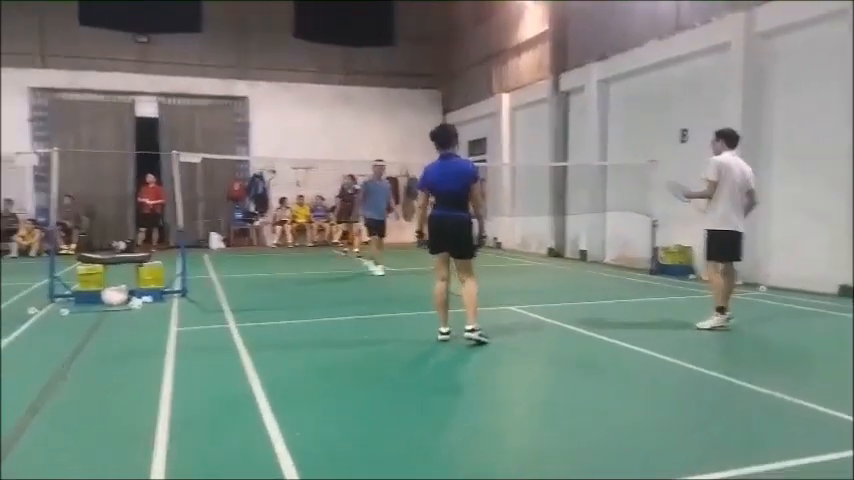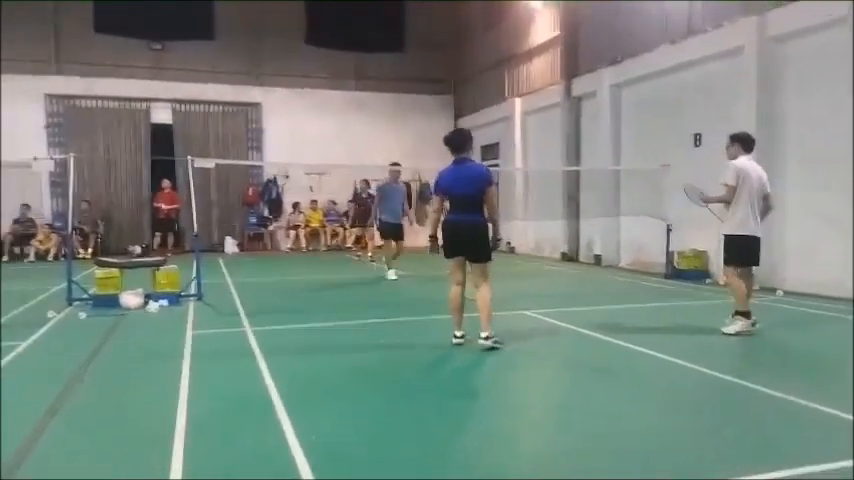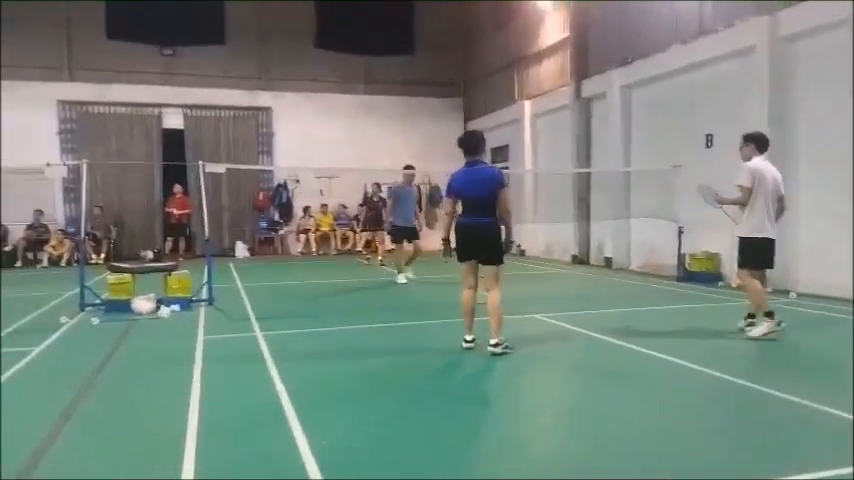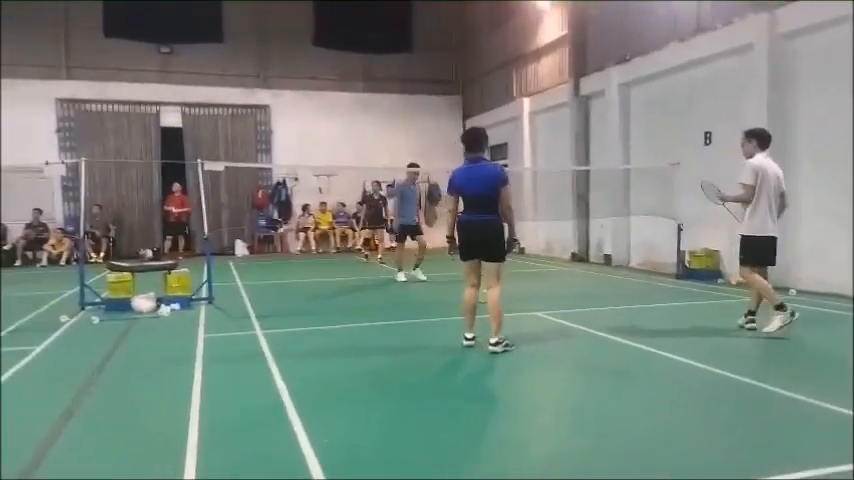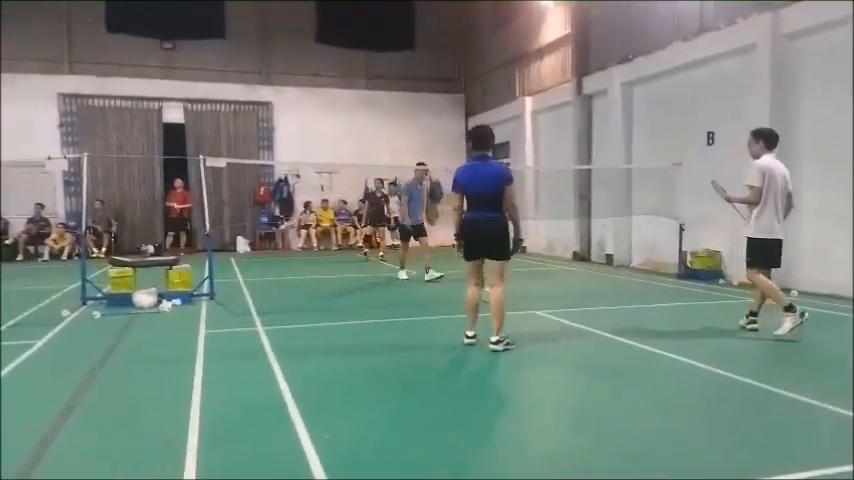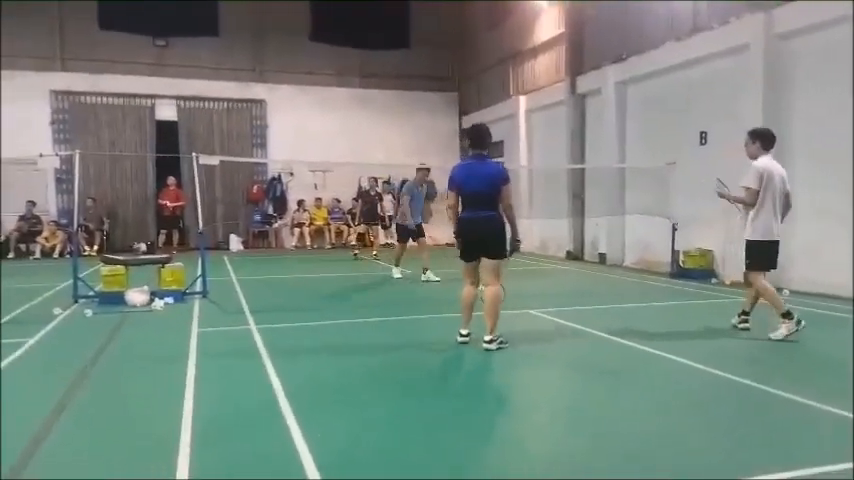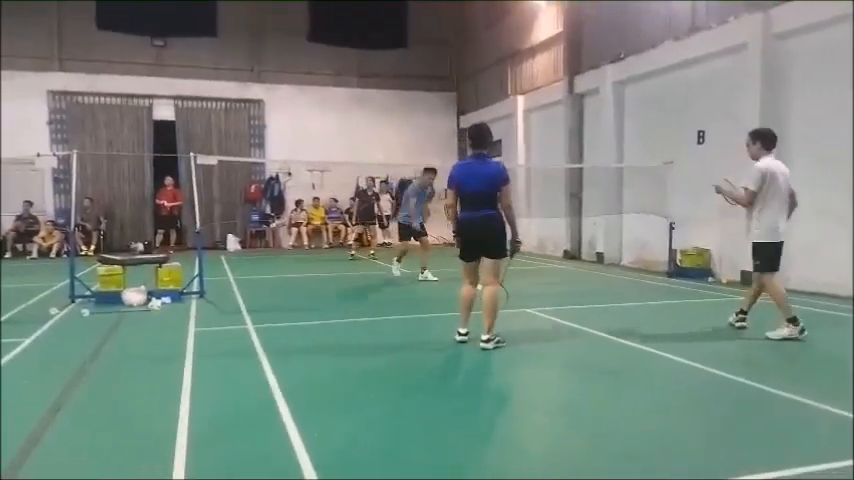
dt=0.1s
person 1, frame 1
left shoulder: (429, 171)
right shoulder: (468, 167)
left elbow: (422, 206)
right elbow: (476, 203)
left wrist: (419, 230)
right wrist: (481, 230)
left hip: (437, 225)
right hip: (461, 225)
left knee: (442, 278)
right knee: (468, 278)
left ankle: (443, 328)
right ankle: (472, 326)
person 1, frame 2
left shoulder: (443, 175)
right shoulder: (483, 172)
left elbow: (436, 210)
right elbow: (492, 207)
left wrist: (433, 236)
right wrist: (496, 233)
left hip: (453, 229)
right hip: (476, 229)
left knee: (457, 282)
right knee: (482, 284)
left ankle: (458, 332)
right ankle: (486, 334)
person 1, frame 3
left shoulder: (456, 178)
right shoulder: (495, 174)
left elbow: (449, 212)
right elbow: (504, 209)
left wrist: (445, 239)
right wrist: (508, 235)
left hip: (465, 232)
right hip: (489, 232)
left knee: (469, 286)
right knee: (493, 287)
left ankle: (468, 336)
right ankle: (496, 340)
person 1, frame 4
left shoulder: (457, 174)
right shoulder: (497, 171)
left elbow: (452, 210)
right elbow: (506, 207)
left wrist: (450, 237)
right wrist: (512, 234)
left hip: (467, 229)
right hip: (491, 229)
left knee: (471, 284)
right knee: (493, 285)
left ankle: (468, 334)
right ankle: (496, 339)
person 1, frame 5
left shoulder: (461, 172)
right shoulder: (502, 170)
left elbow: (457, 208)
right elbow: (511, 205)
left wrist: (458, 235)
right wrist: (517, 233)
left hip: (471, 228)
right hip: (496, 228)
left knee: (474, 283)
right knee: (497, 284)
left ankle: (470, 332)
right ankle: (496, 337)
person 1, frame 6
left shoulder: (457, 170)
right shoulder: (498, 169)
left elbow: (452, 206)
right elbow: (507, 205)
left wrist: (457, 232)
right wrist: (515, 234)
left hip: (467, 227)
right hip: (492, 227)
left knee: (470, 282)
right knee: (492, 283)
left ankle: (464, 331)
right ankle: (490, 336)
person 1, frame 7
left shoulder: (457, 169)
right shoulder: (498, 169)
left elbow: (450, 205)
right elbow: (506, 205)
left wrist: (456, 231)
right wrist: (515, 235)
left hip: (467, 227)
right hip: (492, 227)
left knee: (469, 281)
right knee: (491, 282)
left ankle: (462, 329)
right ankle: (488, 336)
person 2, frame 1
left shoulder: (717, 161)
right shoulder: (745, 167)
left elbow: (710, 192)
right elbow: (752, 201)
left wrist: (691, 195)
left hip: (719, 224)
right hip: (736, 226)
left knee: (712, 268)
right knee: (728, 268)
left ankle: (721, 314)
right ankle: (723, 312)
person 2, frame 2
left shoulder: (735, 165)
right shoulder: (759, 171)
left elbow: (729, 196)
right elbow: (768, 205)
left wrist: (710, 199)
left hip: (737, 229)
right hip: (753, 230)
left knee: (731, 272)
right knee: (745, 273)
left ankle: (746, 318)
right ankle: (740, 315)
person 2, frame 3
left shoulder: (750, 166)
right shoulder: (774, 172)
left elbow: (745, 199)
right elbow: (781, 206)
left wrist: (725, 200)
left hip: (751, 232)
right hip: (768, 233)
left knee: (745, 275)
right knee: (758, 275)
left ankle: (770, 318)
right ankle: (751, 318)
person 2, frame 4
left shoulder: (752, 164)
right shoulder: (775, 168)
left elbow: (748, 196)
right elbow: (783, 202)
left wrist: (727, 198)
left hip: (754, 228)
right hip: (770, 229)
left knee: (747, 272)
right knee: (759, 273)
left ankle: (782, 310)
right ankle: (751, 315)
person 2, frame 5
left shoulder: (759, 165)
right shoulder: (782, 169)
left elbow: (755, 198)
right elbow: (790, 203)
left wrist: (734, 199)
left hip: (760, 230)
right hip: (775, 231)
left knee: (753, 274)
right knee: (763, 274)
left ankle: (792, 311)
right ankle: (752, 316)
person 2, frame 6
left shoulder: (758, 166)
right shoulder: (778, 168)
left elbow: (751, 200)
right elbow: (788, 203)
left wrist: (728, 196)
left hip: (758, 232)
right hip: (771, 231)
left knee: (755, 277)
right knee: (757, 275)
left ankle: (789, 319)
right ankle: (744, 316)
person 2, frame 7
left shoulder: (760, 167)
right shoulder: (782, 168)
left elbow: (746, 201)
right elbow: (793, 202)
left wrist: (725, 191)
left hip: (764, 233)
right hip: (775, 232)
left knee: (767, 278)
right knee: (760, 276)
left ankle: (793, 324)
right ankle: (741, 315)
